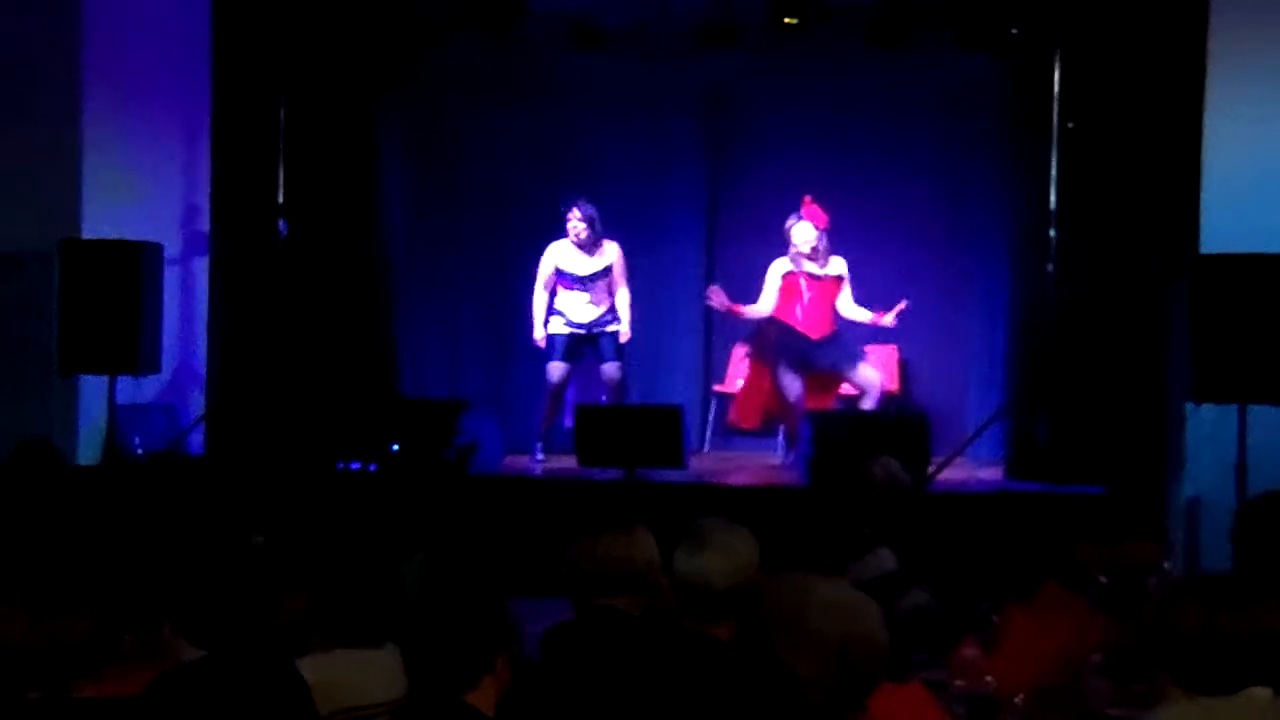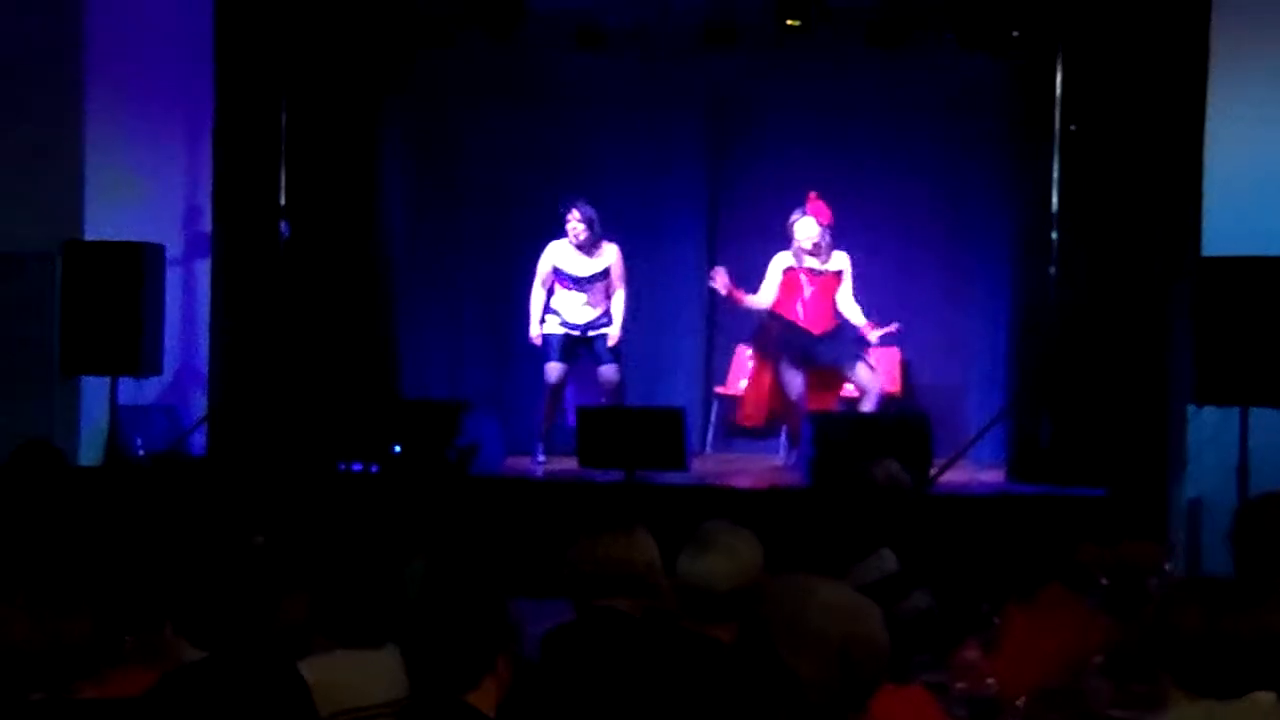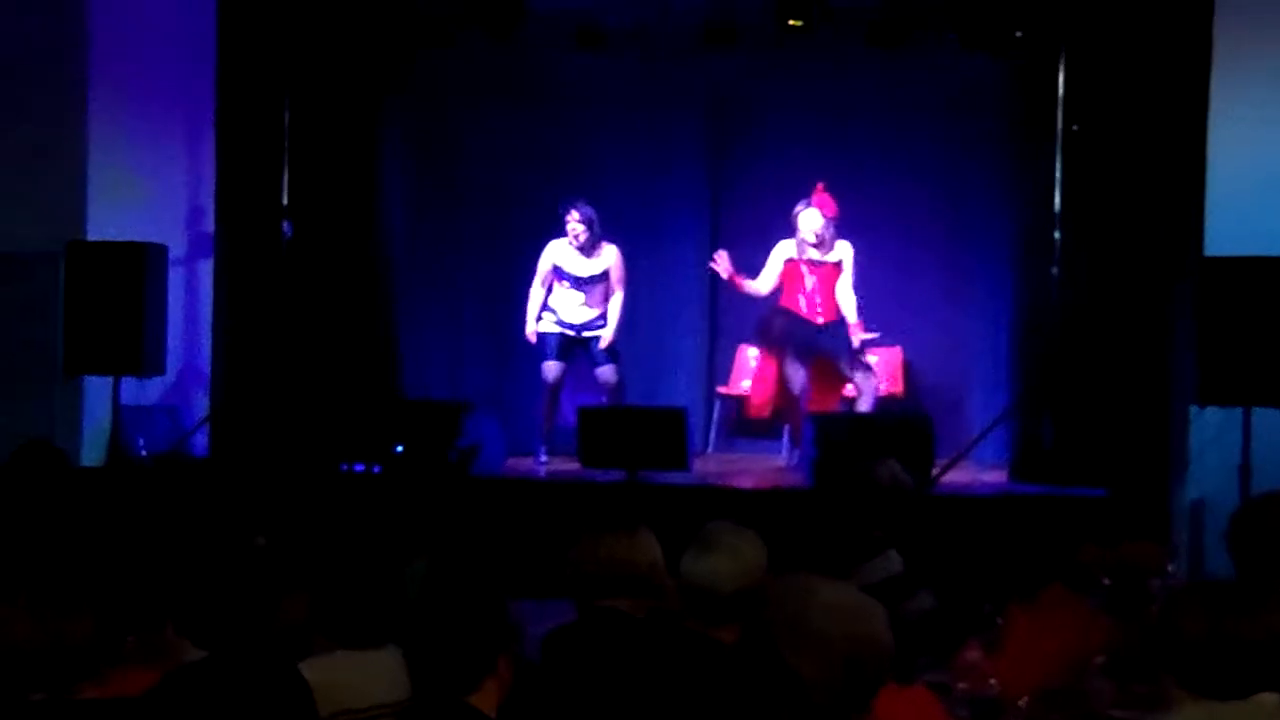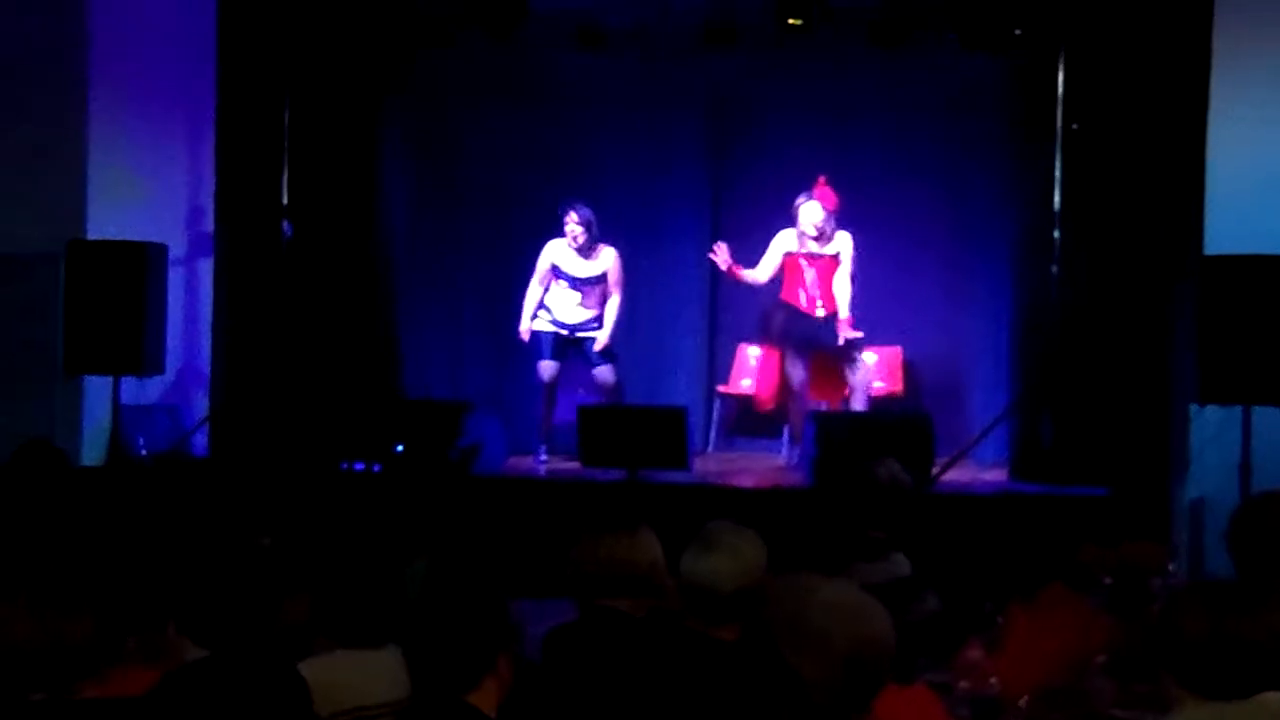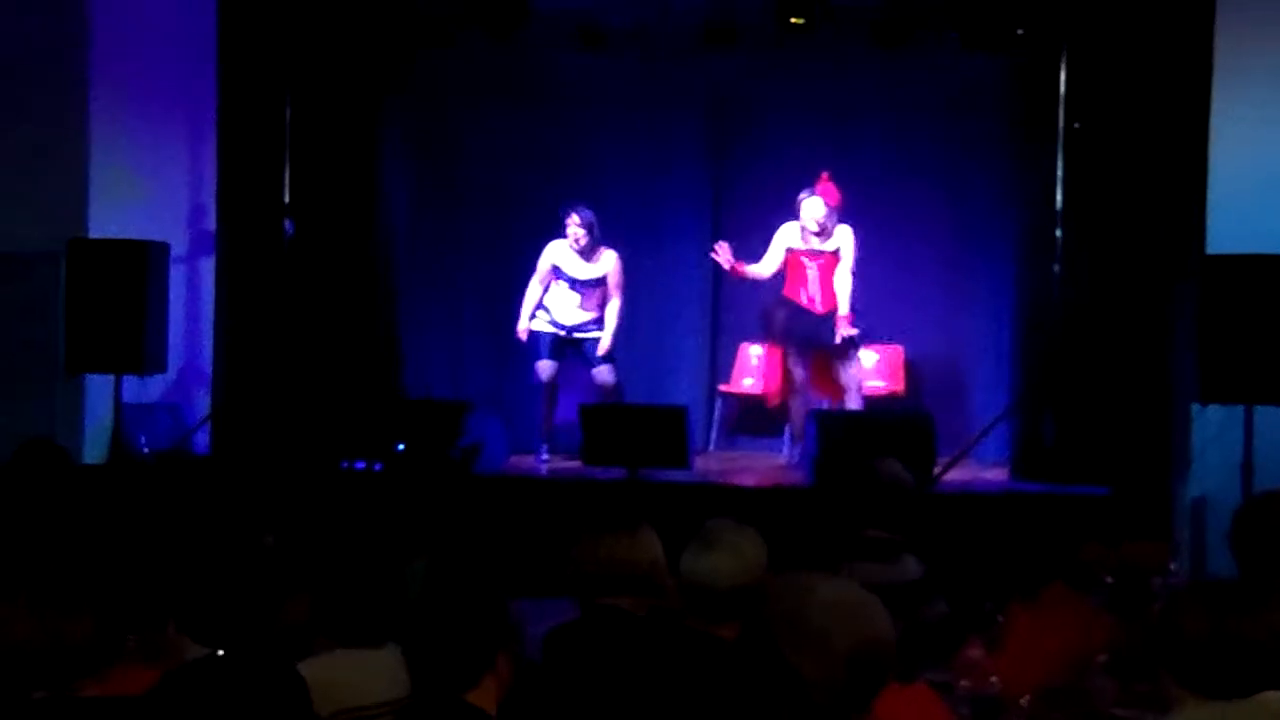
dt=0.1s
person 1, frame 1
left shoulder: (838, 265)
right shoulder: (781, 266)
left elbow: (846, 307)
right elbow: (765, 308)
left wrist: (879, 319)
right wrist: (730, 307)
left hip: (826, 342)
right hip: (786, 341)
left knee: (874, 383)
right knee: (794, 400)
person 1, frame 2
left shoulder: (840, 260)
right shoulder: (783, 260)
left elbow: (845, 303)
right elbow: (764, 300)
left wrist: (868, 329)
right wrist: (732, 293)
left hip: (828, 338)
right hip: (788, 337)
left knee: (873, 386)
right knee: (796, 398)
person 1, frame 3
left shoulder: (843, 249)
right shoulder: (786, 248)
left elbow: (845, 291)
right elbow: (762, 287)
left wrist: (855, 327)
right wrist: (732, 276)
left hip: (831, 328)
right hip: (794, 327)
left knee: (868, 384)
right knee: (799, 391)
person 1, frame 4
left shoulder: (842, 240)
right shoulder: (785, 238)
left elbow: (842, 283)
right elbow: (760, 275)
left wrist: (844, 321)
right wrist: (730, 267)
left hip: (829, 321)
right hip: (794, 321)
left knee: (860, 382)
right knee: (798, 387)
person 1, frame 5
left shoulder: (843, 234)
right shoulder: (788, 232)
left elbow: (843, 277)
right elbow: (766, 269)
left wrist: (843, 318)
right wrist: (733, 265)
left hip: (832, 318)
right hip: (797, 316)
left knee: (851, 384)
right knee: (799, 384)
person 2, frame 1
left shoulder: (611, 250)
right shoulder: (556, 250)
left elbow: (621, 288)
right elbow: (542, 290)
left wrist: (626, 321)
right wrist: (538, 326)
left hip: (605, 326)
right hip: (564, 326)
left knee: (614, 380)
right knee: (555, 381)
right ankle: (541, 442)
person 2, frame 2
left shoulder: (610, 251)
right shoulder: (555, 249)
left elbow: (618, 291)
right elbow: (540, 288)
left wrist: (617, 325)
right wrist: (534, 323)
left hip: (600, 328)
right hip: (560, 326)
left knee: (611, 382)
right knee: (553, 382)
right ankle: (541, 444)
person 2, frame 3
left shoulder: (610, 253)
right shoulder: (556, 248)
left elbow: (617, 293)
right elbow: (539, 285)
left wrist: (611, 327)
right wrist: (531, 321)
left hip: (595, 328)
right hip: (555, 326)
left knee: (610, 382)
right knee: (552, 381)
right ankle: (544, 444)
person 2, frame 4
left shoulder: (608, 255)
right shoulder: (554, 248)
left elbow: (614, 296)
right elbow: (537, 284)
left wrist: (606, 331)
right wrist: (525, 319)
left hip: (590, 329)
right hip: (550, 325)
left knee: (608, 382)
right knee: (547, 380)
right ankle: (543, 444)
person 2, frame 5
left shoulder: (609, 258)
right shoulder: (555, 249)
left elbow: (614, 299)
right elbow: (537, 284)
left wrist: (608, 334)
right wrist: (524, 318)
left hip: (589, 330)
right hip: (548, 325)
left knee: (608, 382)
right knee: (546, 379)
right ankle: (544, 443)
